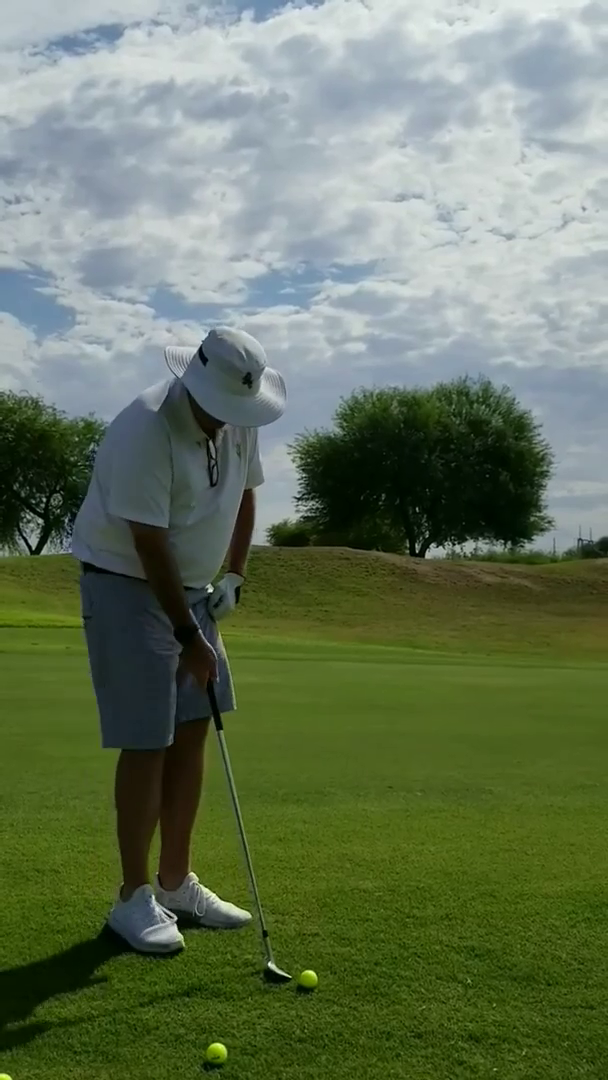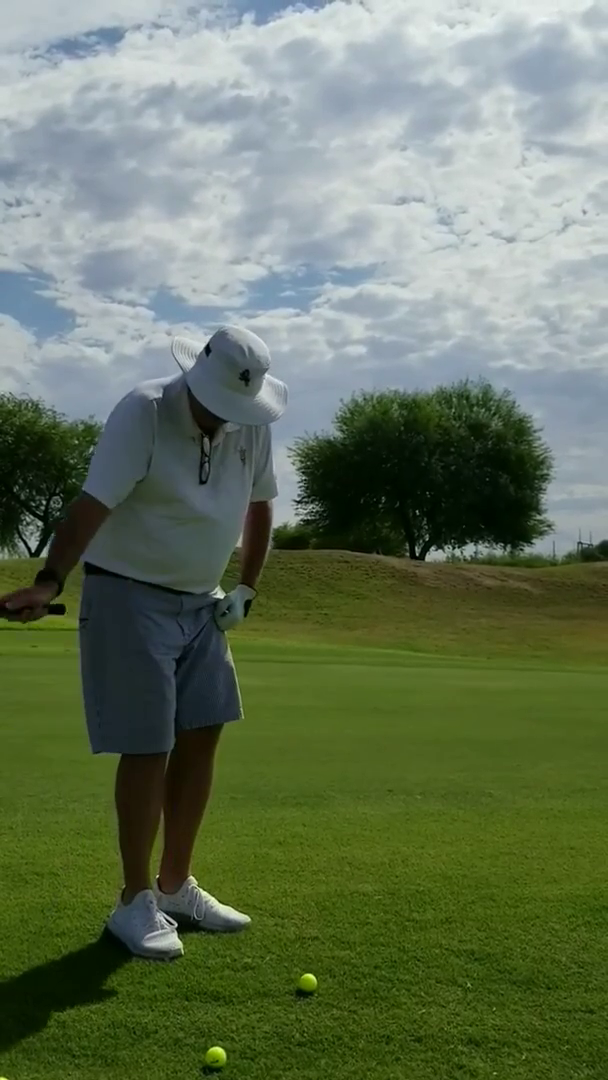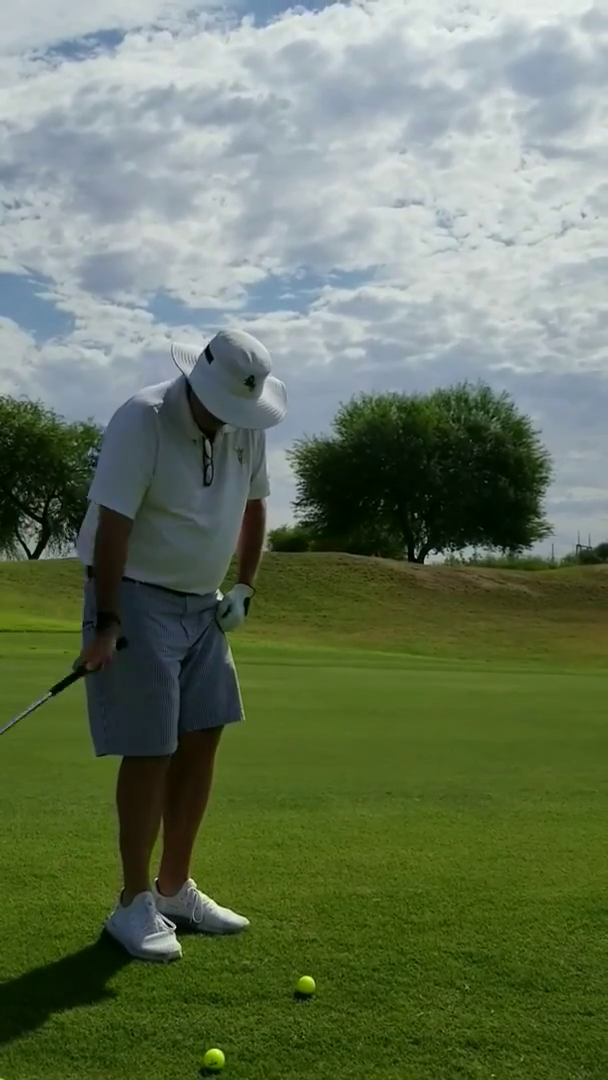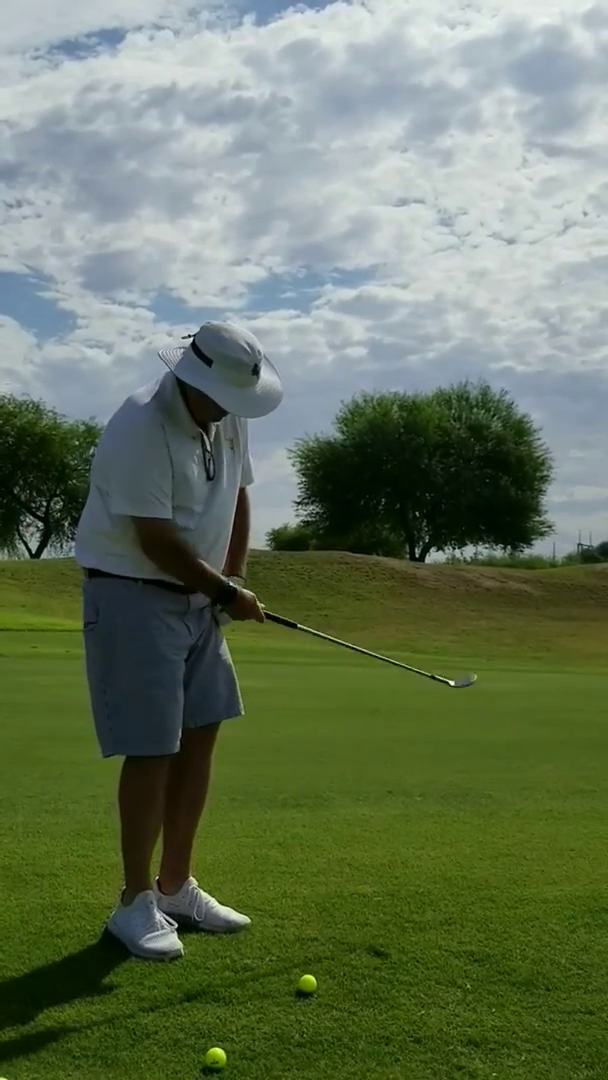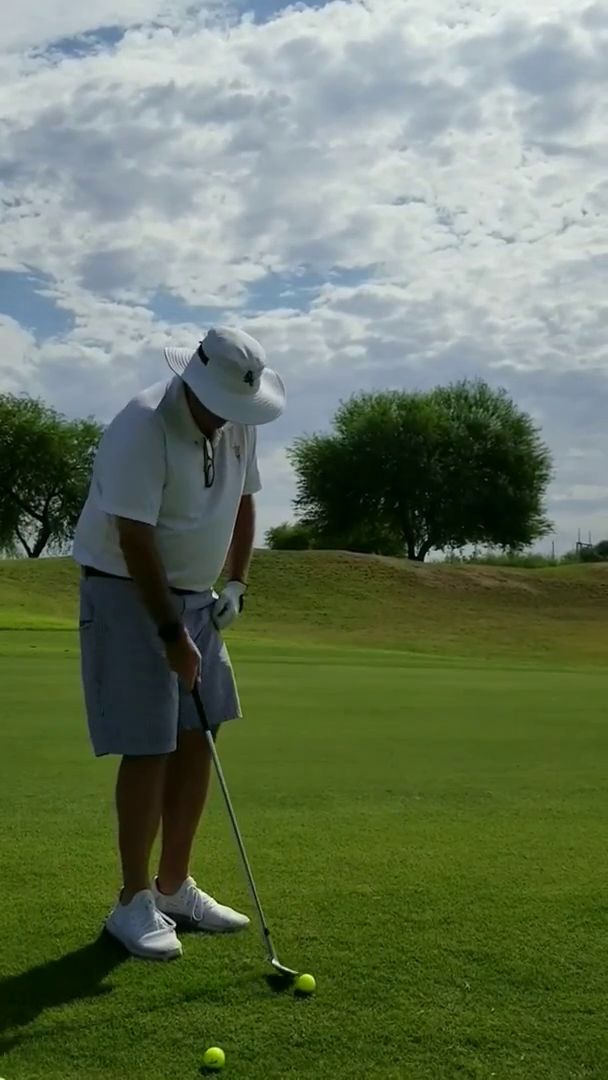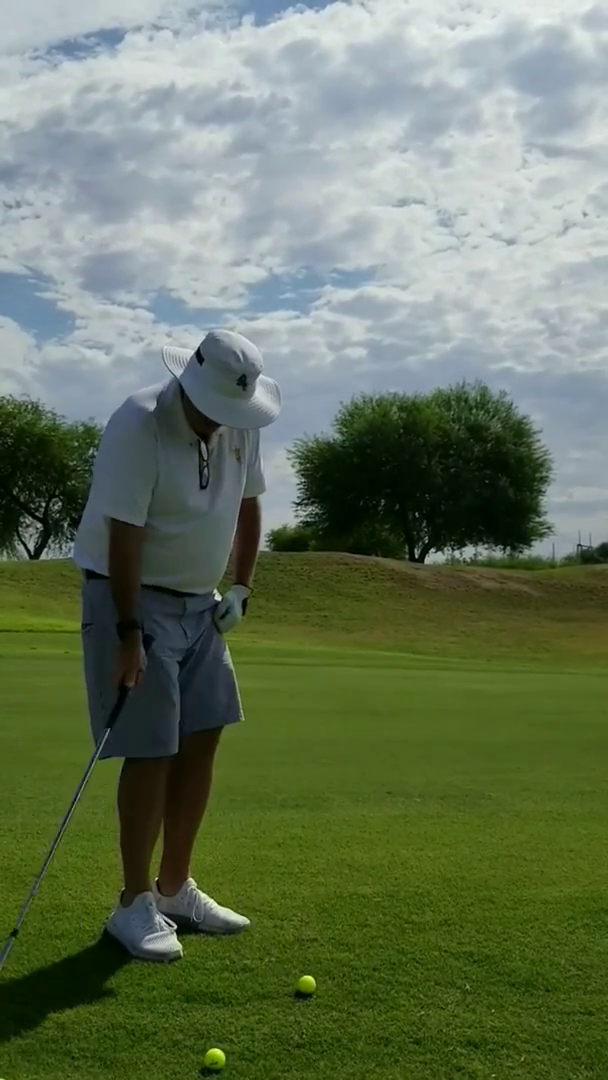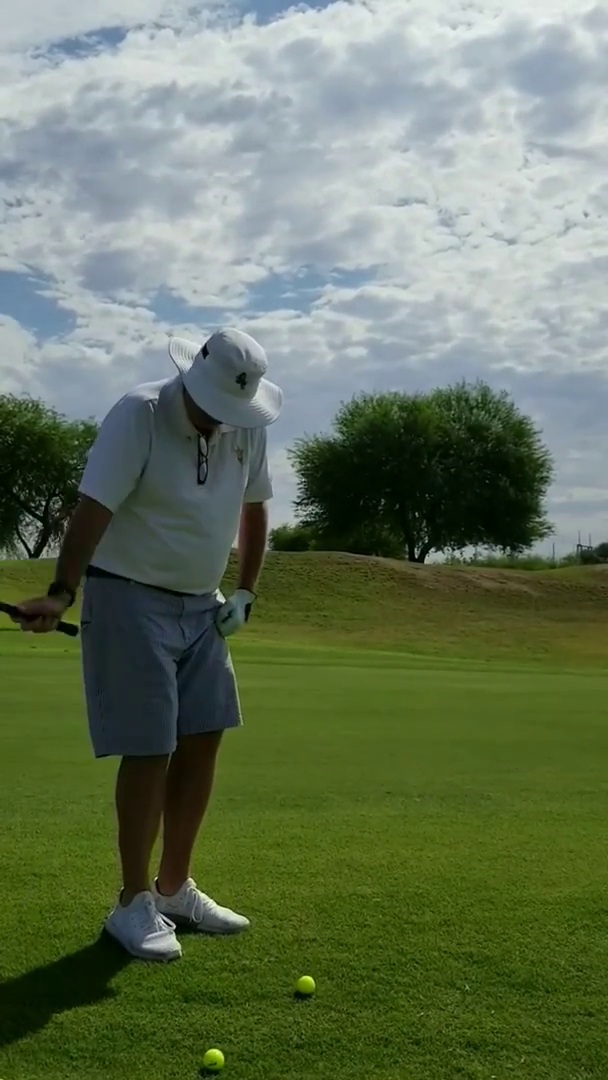
dt=0.7s
person 1, frame 1
left shoulder: (240, 419)
right shoulder: (144, 428)
left elbow: (244, 494)
right elbow: (150, 544)
left wrist: (233, 578)
right wrist: (189, 635)
left hip: (190, 591)
right hip: (127, 588)
left knee: (191, 736)
right knee: (147, 742)
left ankle: (176, 883)
right ankle: (134, 897)
person 1, frame 2
left shoulder: (252, 426)
right shoulder: (141, 414)
left elbow: (260, 506)
right elbow: (92, 507)
left wrist: (246, 589)
left hip: (200, 601)
right hip: (129, 596)
left knee: (200, 738)
right knee: (146, 749)
left ankle: (176, 886)
right ankle: (135, 900)
person 1, frame 3
left shoulder: (247, 427)
right shoulder: (142, 420)
left elbow: (253, 504)
right elbow: (112, 526)
left wrist: (244, 588)
right wrist: (103, 623)
left hip: (202, 602)
right hip: (136, 600)
left knee: (201, 740)
right knee: (150, 752)
left ankle: (176, 888)
right ankle: (133, 903)
person 1, frame 4
left shoulder: (228, 418)
right shoulder: (140, 426)
left elbow: (236, 497)
right elbow: (155, 540)
left wrist: (233, 581)
right wrist: (224, 593)
left hip: (195, 599)
right hip: (133, 597)
left knee: (199, 739)
right knee: (152, 750)
left ankle: (176, 887)
right ankle: (136, 902)
person 1, frame 5
left shoulder: (237, 423)
right shoulder: (141, 429)
left elbow: (242, 502)
right elbow: (135, 542)
left wrist: (236, 584)
right wrist: (171, 635)
left hip: (195, 598)
right hip: (127, 597)
left knee: (197, 742)
right knee: (149, 749)
left ankle: (174, 887)
right ankle: (133, 901)
person 1, frame 6
left shoulder: (240, 425)
right shoulder: (137, 425)
left elbow: (247, 505)
right elbow: (124, 535)
left wrist: (241, 588)
right wrist: (127, 636)
left hip: (199, 602)
right hip: (133, 604)
left knee: (201, 742)
right knee: (151, 751)
left ankle: (175, 887)
right ankle: (135, 903)
person 1, frame 7
left shoulder: (246, 428)
right shoulder: (136, 415)
left elbow: (253, 510)
right elbow: (95, 509)
left wrist: (244, 593)
right wrist: (59, 591)
left hip: (199, 603)
right hip: (129, 598)
left knee: (201, 743)
right knee: (148, 751)
left ankle: (173, 888)
right ankle: (133, 902)
